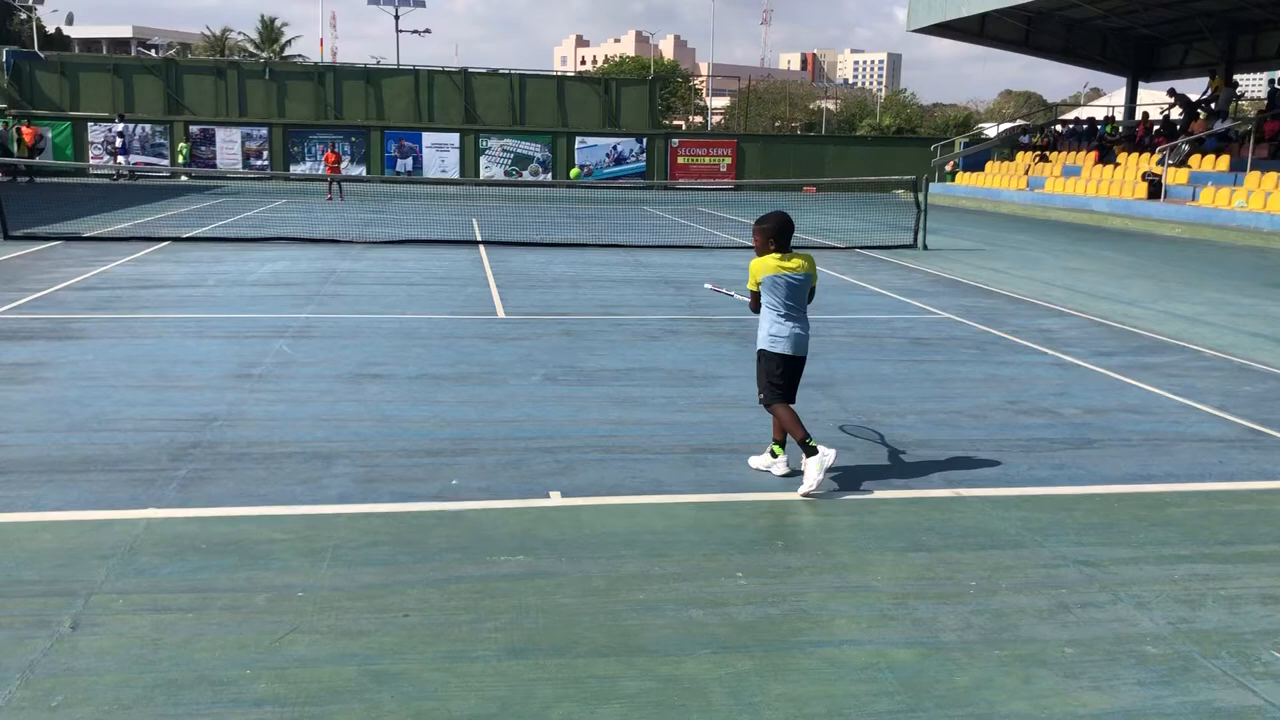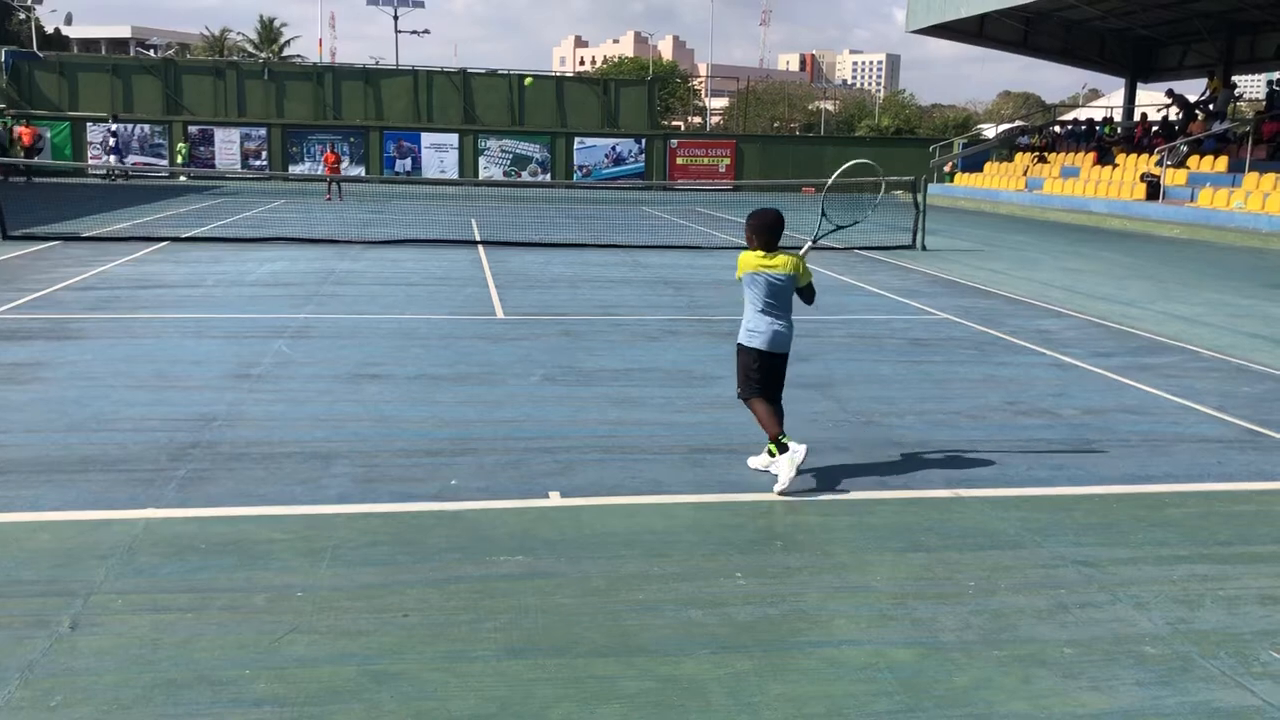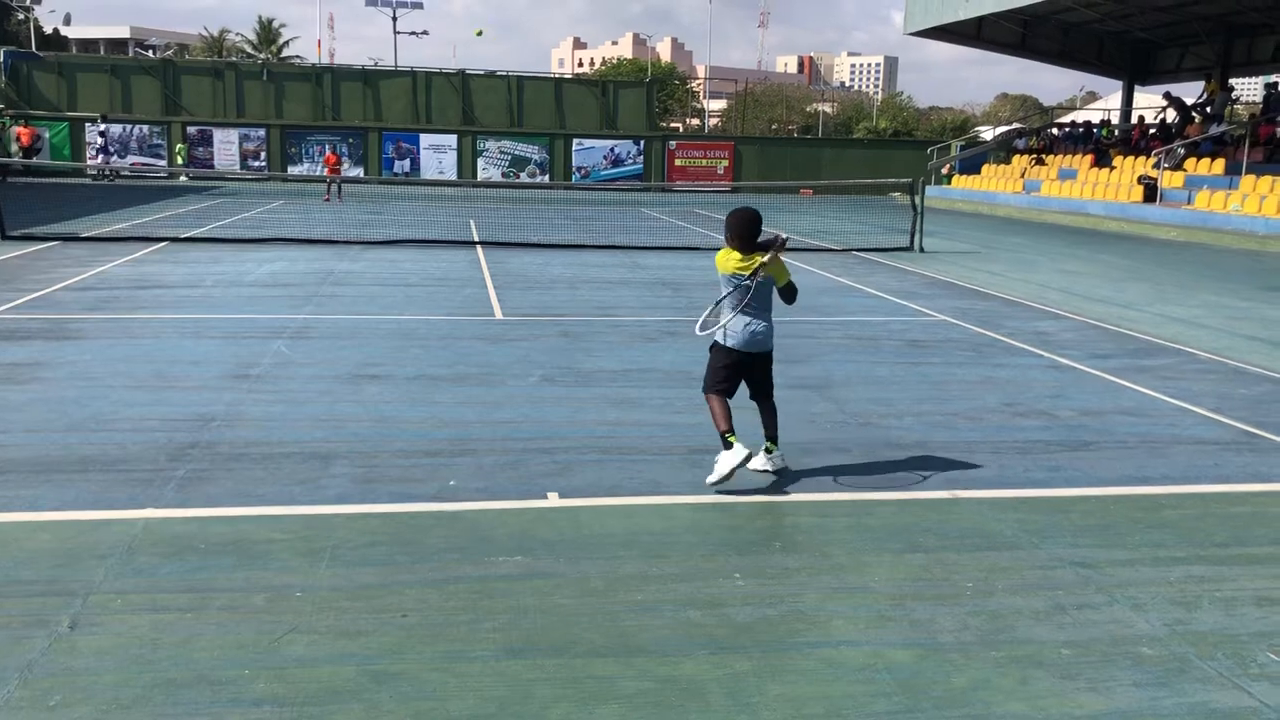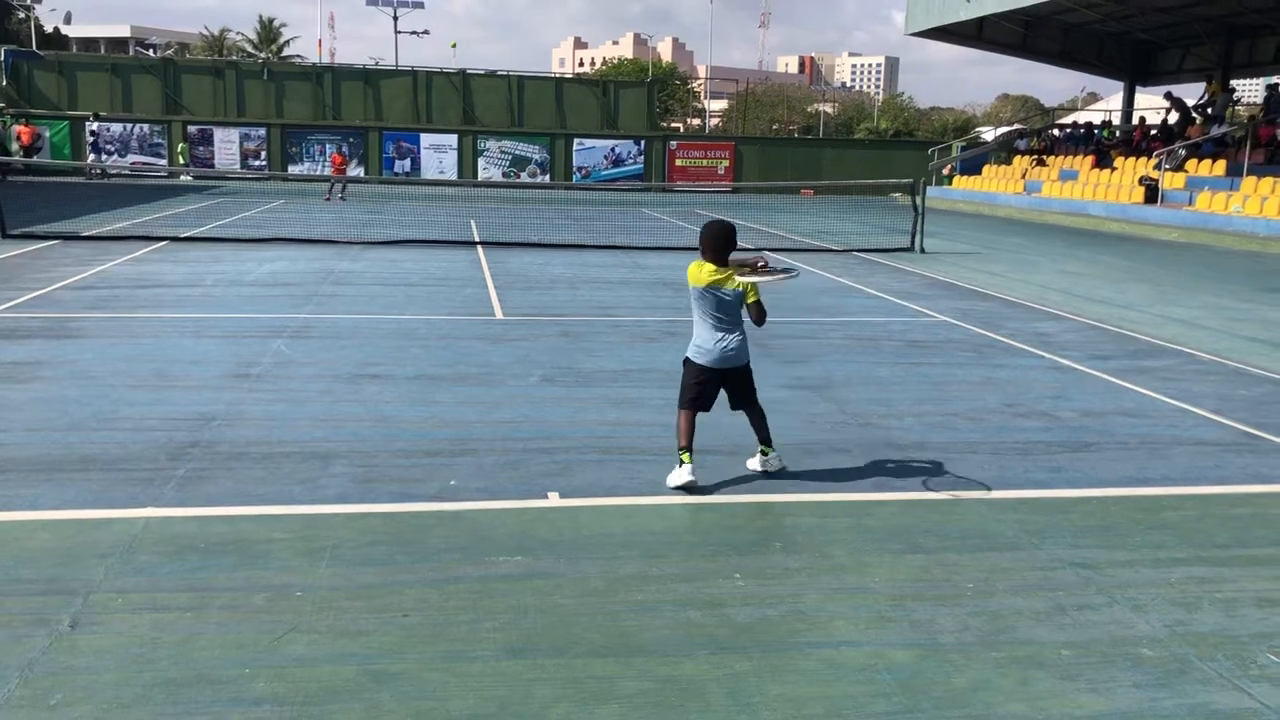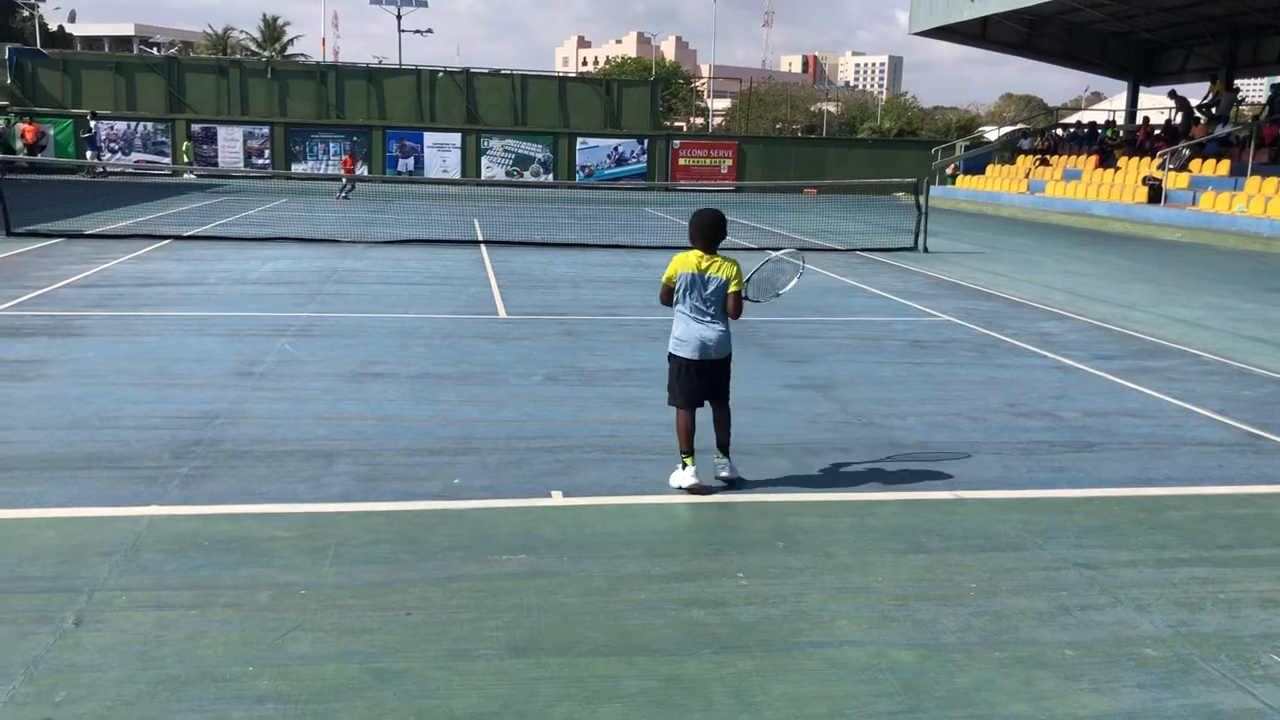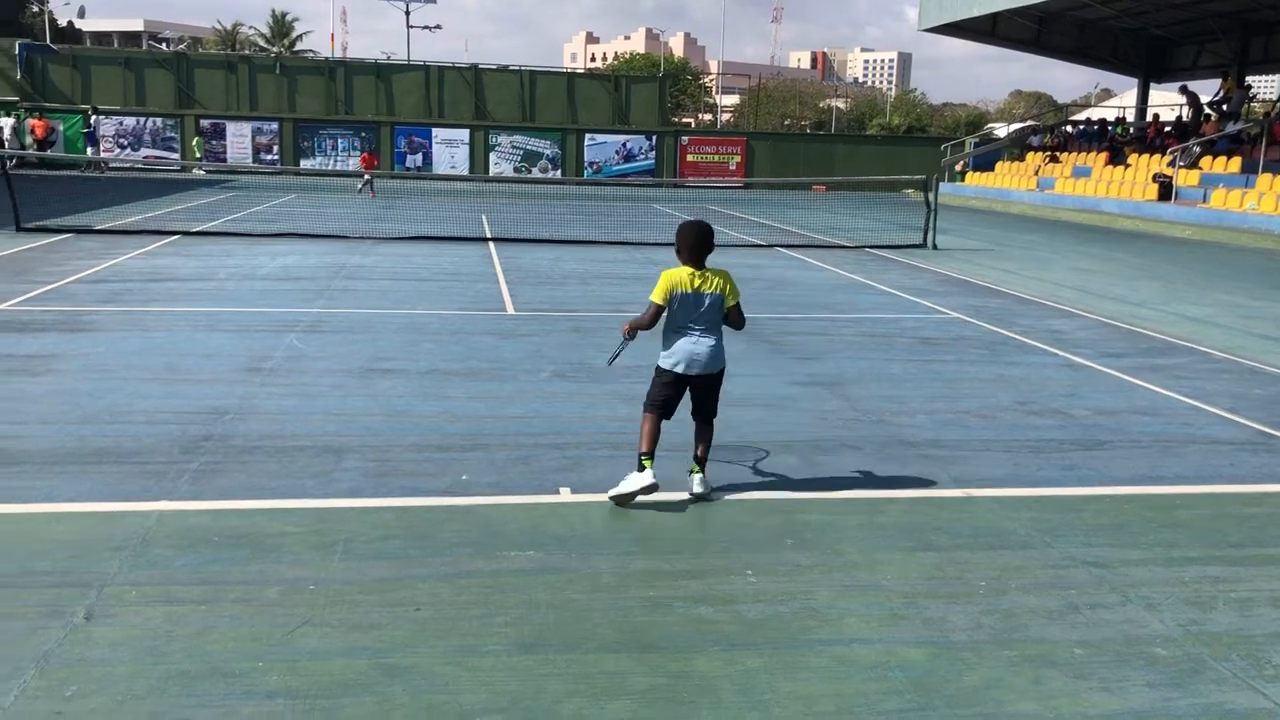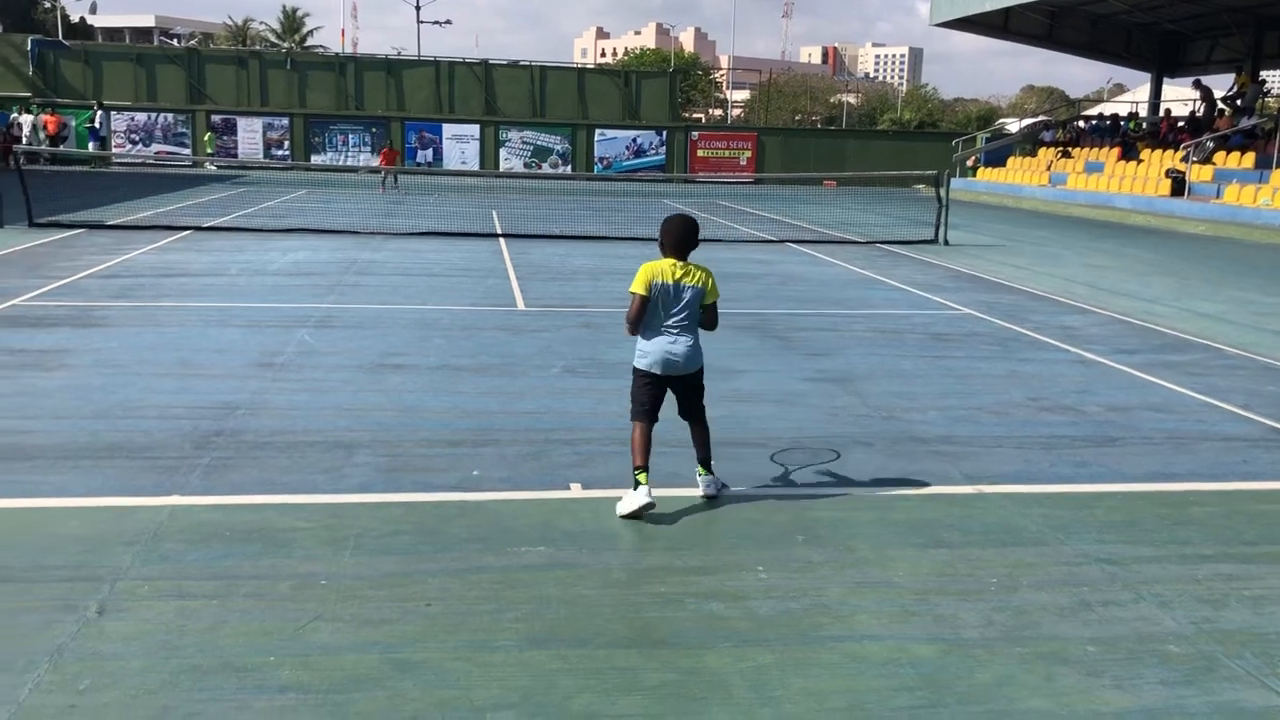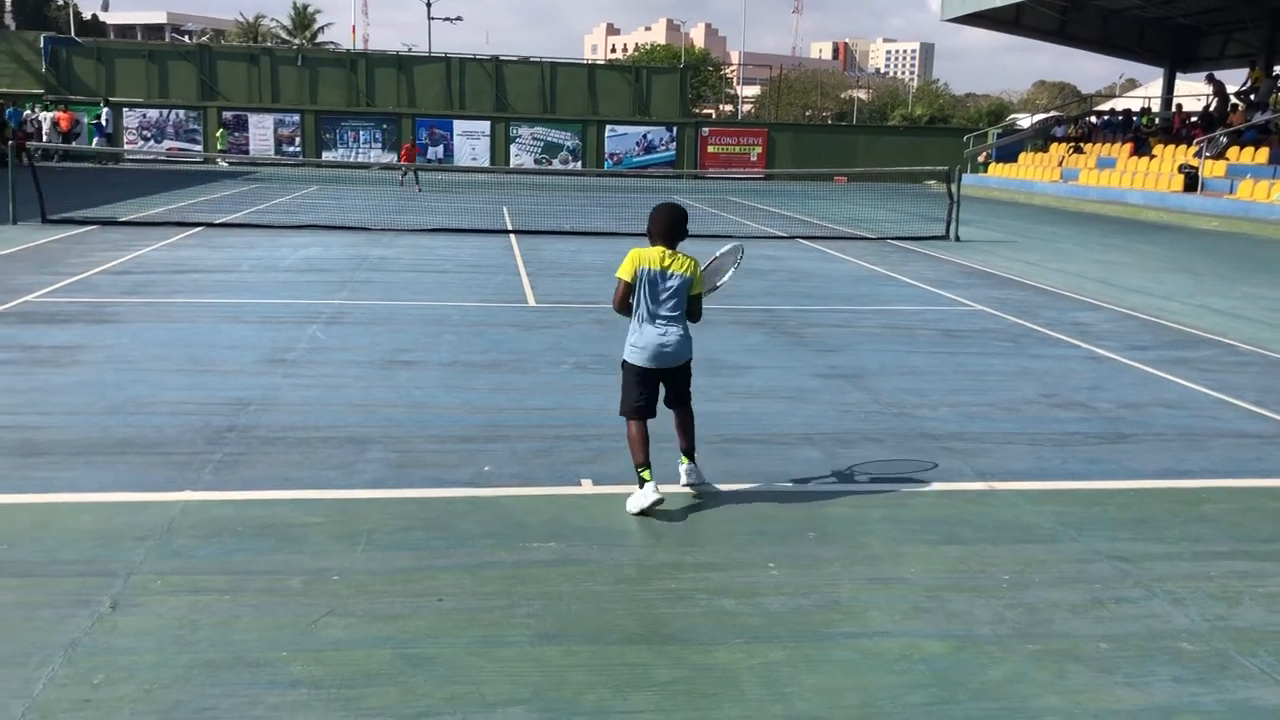
dt=0.2s
person 1, frame 1
left shoulder: (758, 265)
right shoulder: (807, 262)
left elbow: (755, 307)
left hip: (773, 343)
right hip: (798, 343)
left knee: (774, 402)
right knee: (782, 400)
left ankle: (814, 453)
right ankle: (776, 454)
person 1, frame 2
left shoulder: (744, 260)
right shoulder: (795, 262)
right elbow: (809, 298)
left hip: (754, 340)
right hip: (781, 341)
left knee: (752, 397)
right knee: (772, 397)
left ankle: (787, 447)
right ankle: (773, 455)
person 1, frame 3
left shoulder: (723, 260)
right shoulder: (774, 265)
right elbow: (791, 299)
left wrist: (770, 245)
left hip: (732, 341)
right hip: (762, 342)
left knee: (714, 392)
right knee: (764, 397)
left ankle: (732, 447)
right ankle: (771, 453)
person 1, frame 4
left shoulder: (694, 271)
right shoulder: (744, 281)
right elbow: (760, 319)
left wrist: (750, 263)
left hip: (703, 355)
right hip: (736, 356)
left knee: (687, 407)
right knee: (750, 404)
left ankle: (685, 466)
right ankle: (768, 455)
person 1, frame 5
left shoulder: (679, 262)
right shoulder: (731, 268)
left elbow: (665, 299)
right elbow: (735, 312)
left hip: (685, 345)
right hip: (718, 347)
left knee: (683, 406)
right knee: (720, 403)
left ankle: (688, 468)
right ankle: (724, 460)
person 1, frame 6
left shoulder: (669, 279)
right shoulder: (723, 280)
left elbow: (649, 320)
right elbow: (738, 322)
left wrist: (632, 326)
left hip: (674, 359)
right hip: (710, 362)
left knee: (652, 412)
right knee: (704, 419)
left ankle: (645, 471)
right ankle: (698, 475)
person 1, frame 7
left shoulder: (649, 271)
right shoulder: (703, 277)
left elbow: (632, 317)
right elbow: (710, 323)
left wrist: (637, 327)
left hip: (650, 358)
right hip: (687, 359)
left knee: (641, 421)
right knee: (696, 417)
left ankle: (641, 487)
right ankle: (706, 477)
person 1, frame 8
left shoulder: (637, 257)
right shoulder: (691, 266)
left elbow: (619, 303)
right elbow: (694, 315)
left hip: (641, 351)
right hip: (677, 351)
left knee: (635, 417)
right knee: (682, 407)
left ankle: (647, 484)
right ankle: (689, 466)
